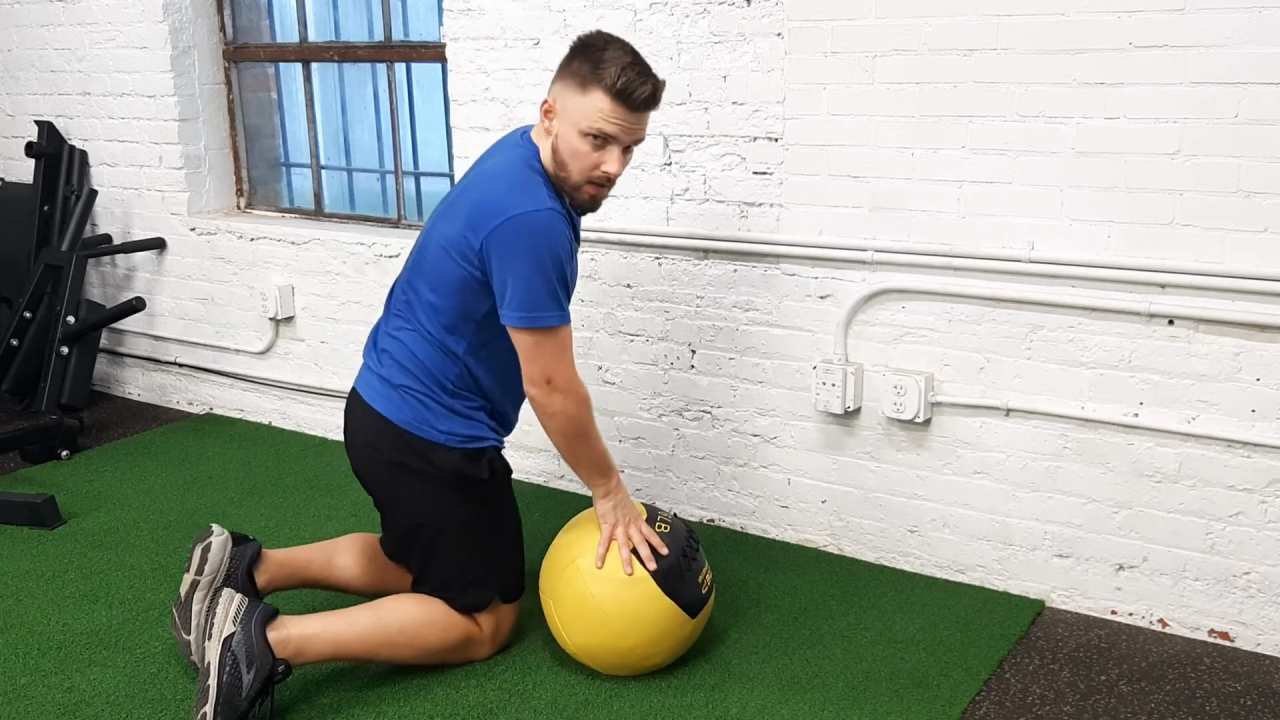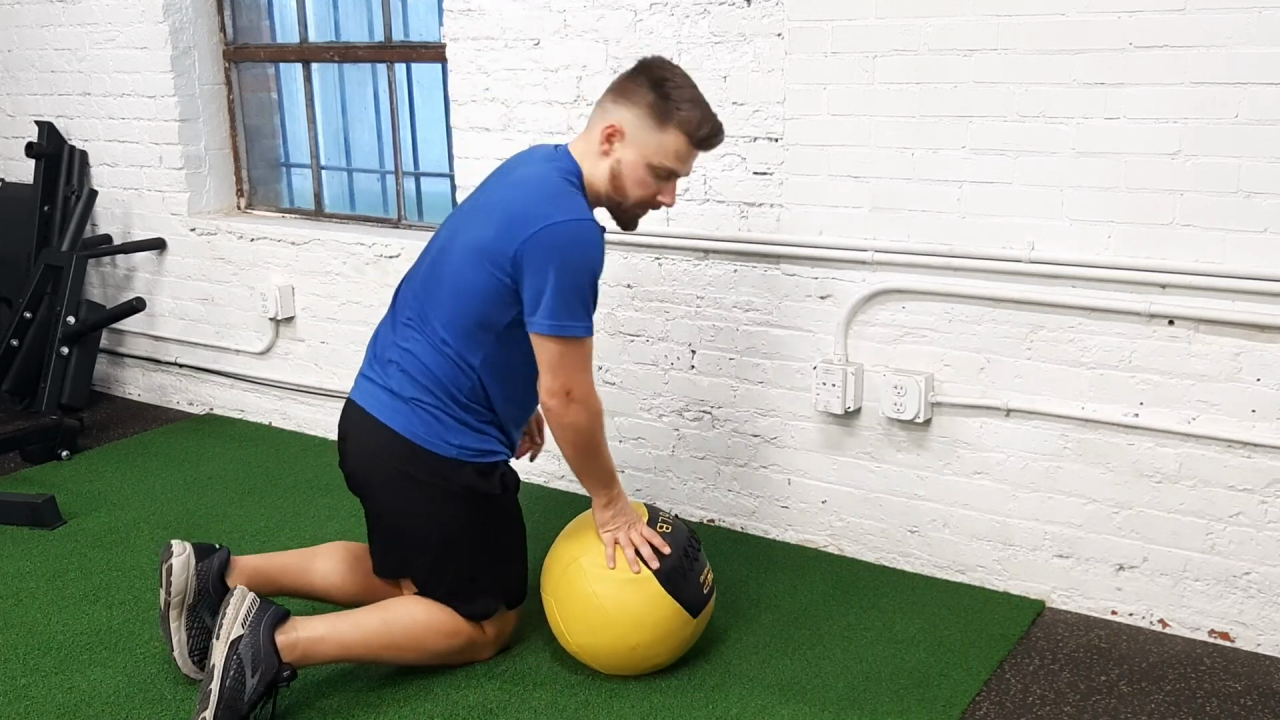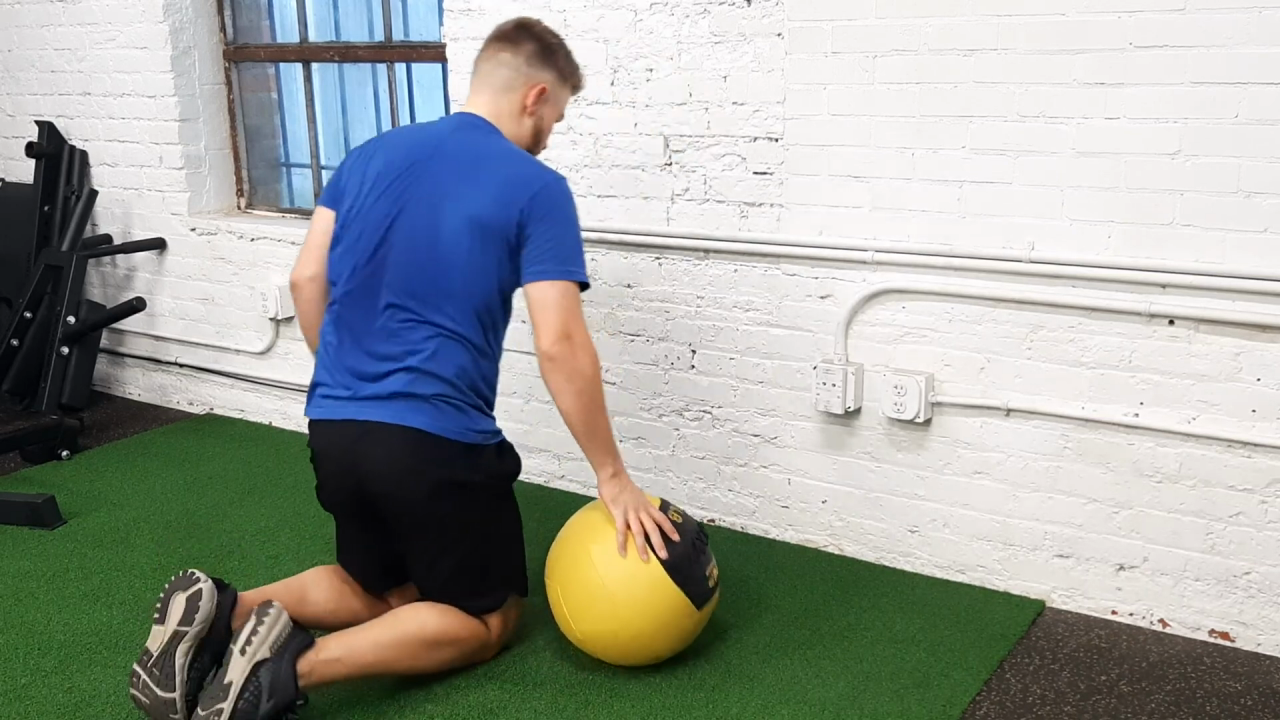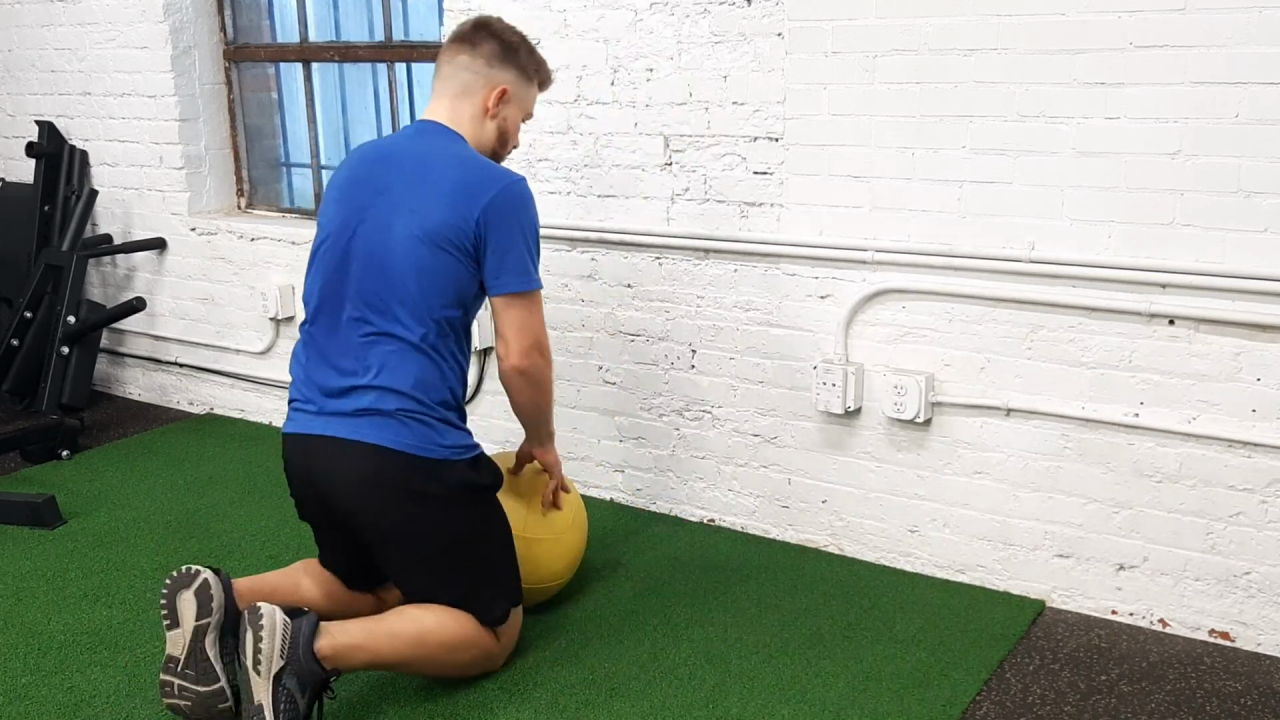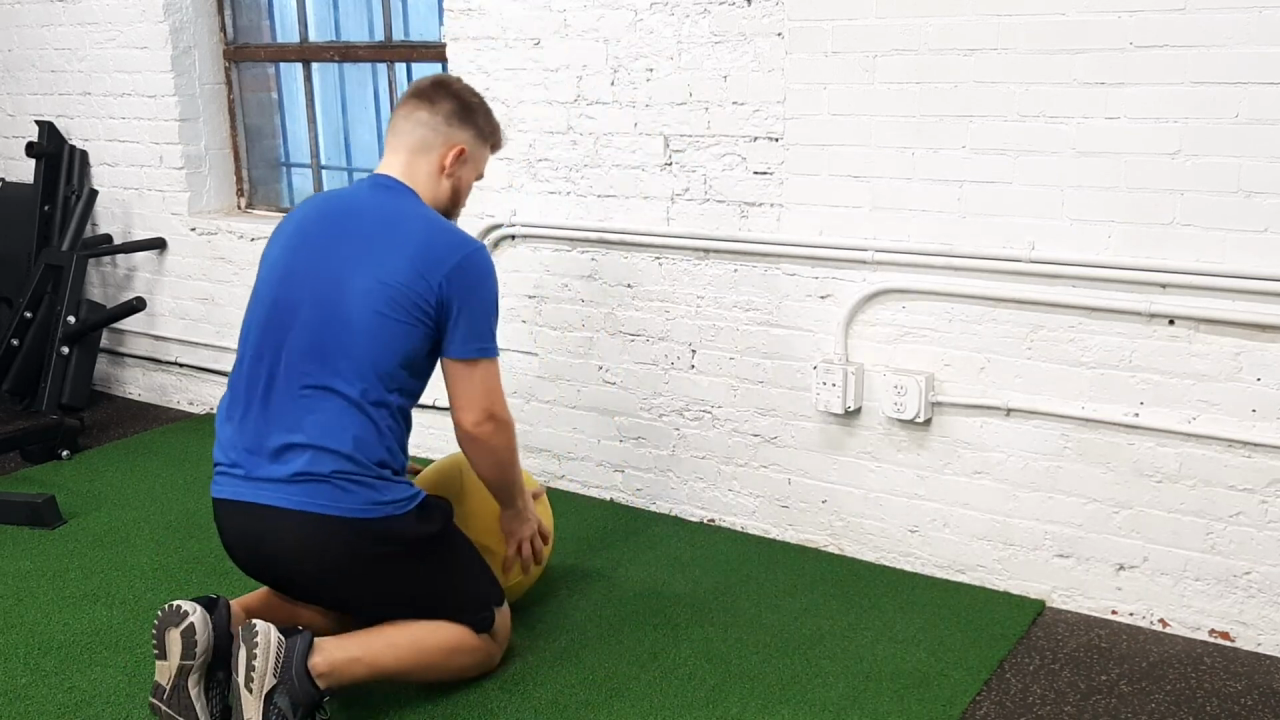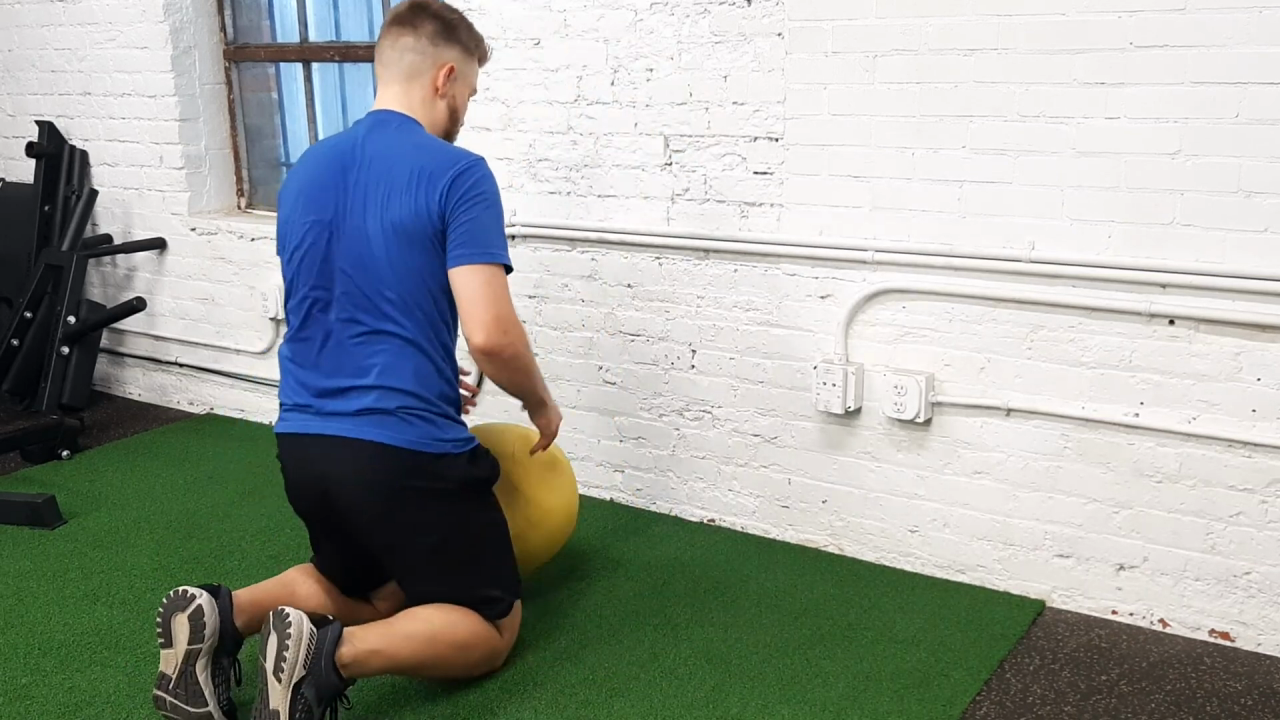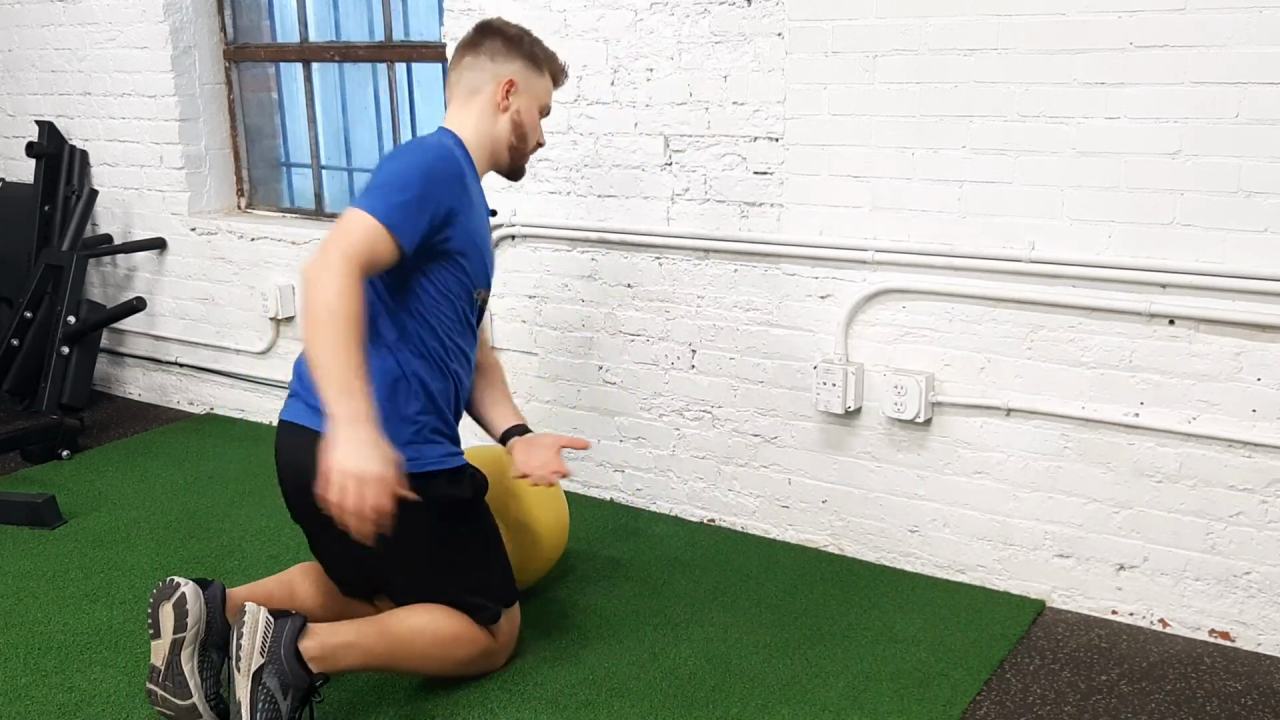
dt=0.7s
person 1, frame 1
left shoulder: (523, 155)
right shoulder: (529, 218)
right elbow: (551, 386)
right wrist: (610, 494)
left hip: (386, 406)
right hip: (430, 434)
left knee: (417, 565)
right knee: (482, 619)
left ankle: (245, 565)
right ankle: (270, 640)
person 1, frame 2
left shoulder: (540, 165)
right shoulder: (565, 229)
right elbow: (567, 398)
left wrist: (517, 405)
right wrist: (611, 504)
left hip: (375, 419)
right hip: (430, 447)
left knee: (405, 579)
right knee: (484, 623)
left ankle: (219, 575)
right ankle: (279, 640)
person 1, frame 3
left shoulder: (375, 153)
right shoulder: (535, 187)
left elbow: (308, 280)
right elbow: (561, 348)
right wrist: (613, 479)
left hip: (333, 429)
right hip: (438, 439)
left knee: (378, 588)
right knee: (486, 617)
left ankle: (222, 613)
right ankle: (297, 661)
person 1, frame 4
left shoulder: (356, 167)
right shoulder: (496, 193)
right elbow: (521, 357)
right wrist: (542, 441)
left hip: (310, 440)
right hip: (405, 453)
left knee: (372, 585)
right knee: (490, 633)
left ankle: (225, 600)
right ankle: (314, 647)
person 1, frame 5
left shoulder: (301, 220)
right shoulder: (456, 257)
right elbow: (479, 423)
right wrist: (517, 509)
left hip: (238, 505)
right hip: (343, 513)
left knee: (357, 589)
right knee: (484, 631)
left ankle: (221, 626)
right ankle: (310, 666)
person 1, frame 6
left shoulder: (306, 170)
right shoulder: (457, 175)
right elbow: (491, 335)
right wrist: (541, 403)
left hip: (305, 442)
right hip: (407, 452)
left knee: (366, 588)
right knee: (489, 628)
left ankle: (225, 614)
right ankle: (332, 652)
person 1, frame 7
left shoulder: (466, 201)
right shoulder: (437, 170)
left elbow: (470, 352)
right elbow: (331, 272)
left wrist: (517, 437)
right wrist: (355, 428)
right hip: (383, 457)
left knee: (376, 588)
right knee: (488, 630)
left ankle: (216, 609)
right ankle: (304, 650)
